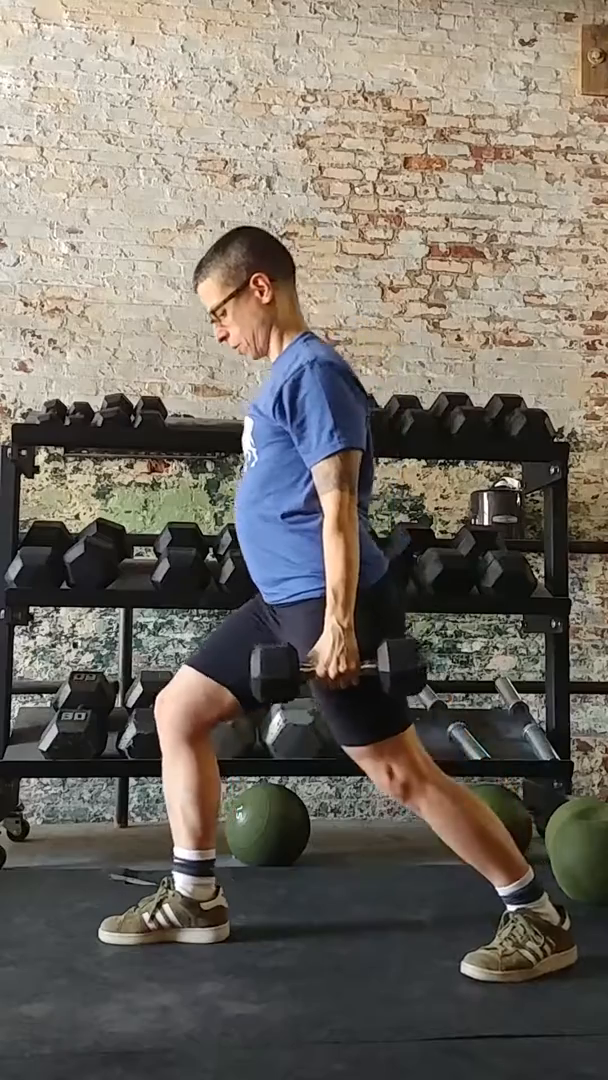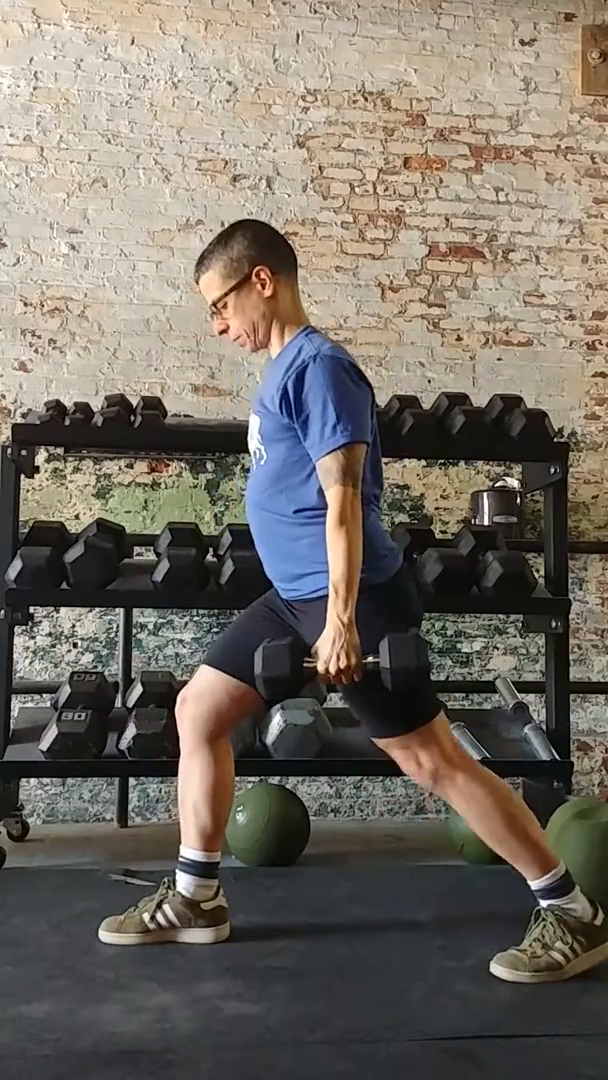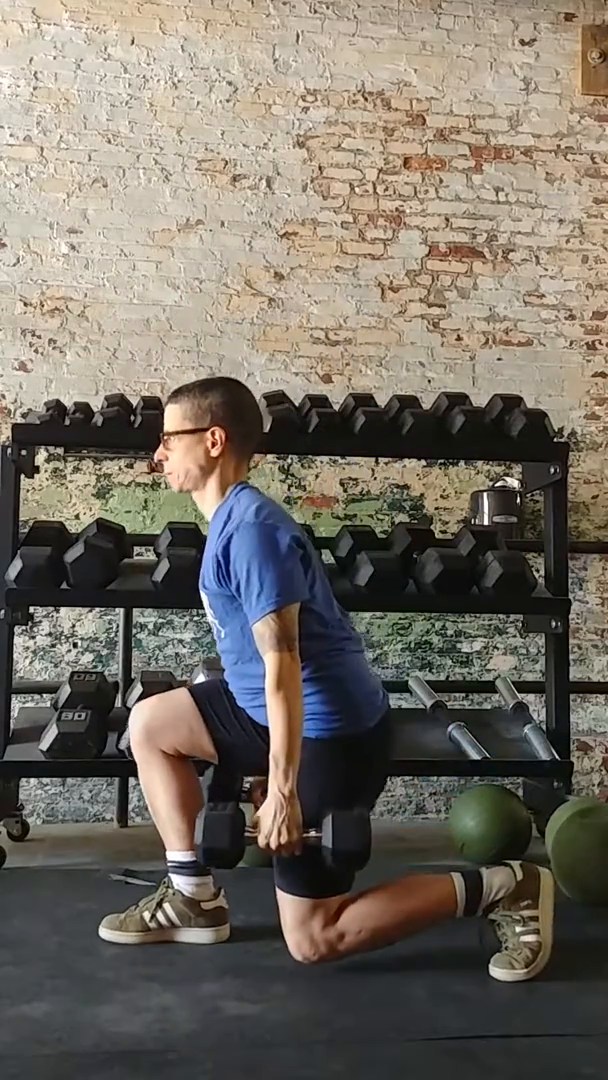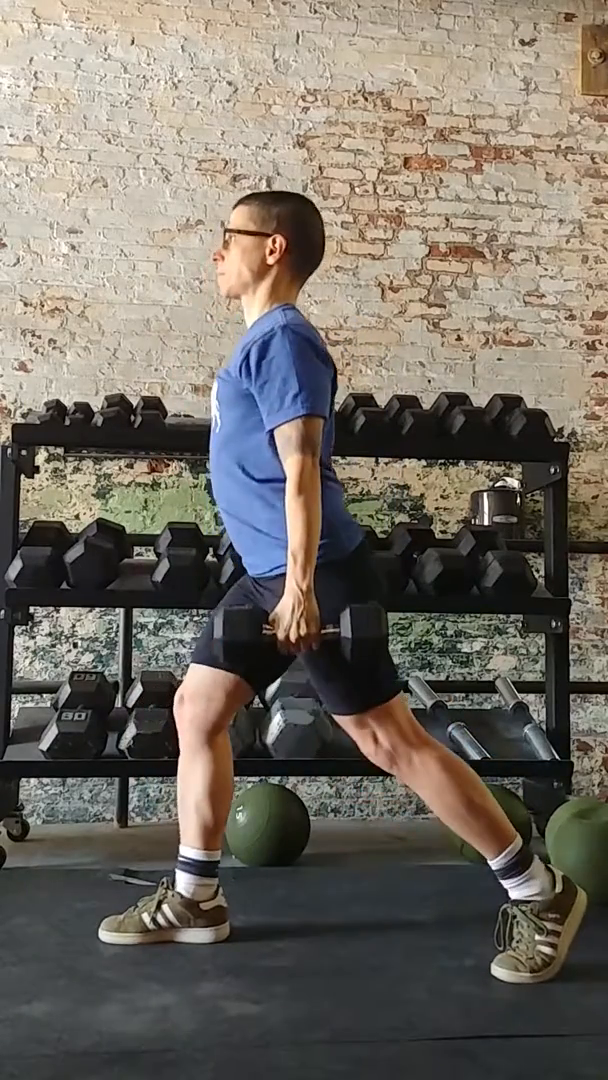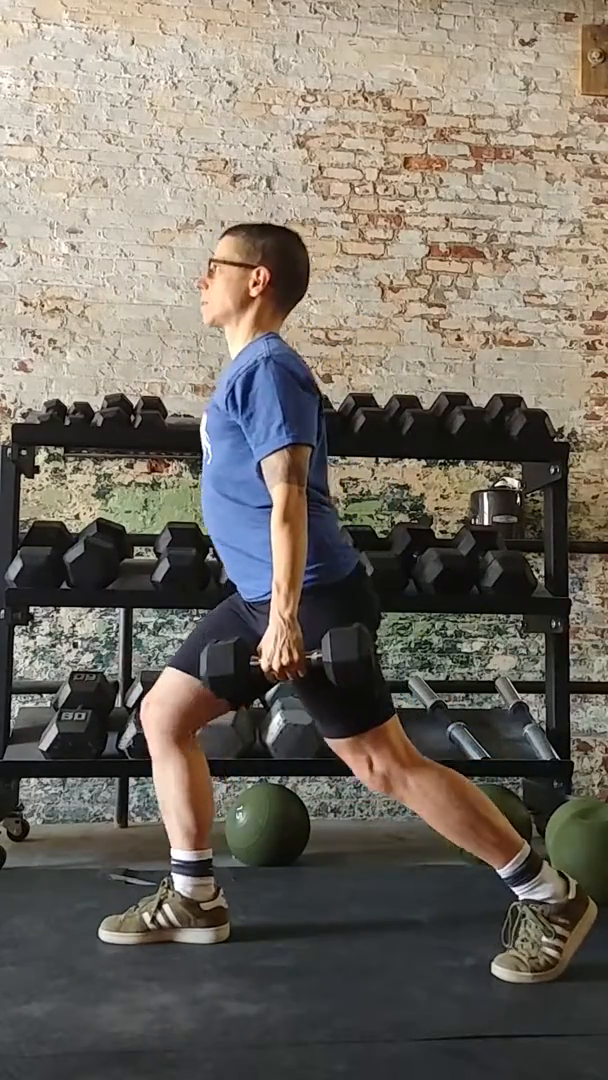
dt=1s
person 1, frame 1
left shoulder: (314, 372)
right shoulder: (283, 376)
left elbow: (341, 507)
left wrist: (340, 625)
left hip: (329, 603)
right hip: (281, 601)
left knee: (403, 774)
right knee: (177, 712)
left ankle: (538, 920)
right ankle: (194, 898)
person 1, frame 2
left shoulder: (318, 366)
right shoulder: (285, 368)
left elbow: (343, 501)
left wrist: (343, 616)
left hip: (352, 597)
right hip: (296, 593)
left knee: (435, 761)
right knee: (197, 711)
right ankle: (195, 898)
person 1, frame 3
left shoulder: (251, 529)
right shoulder: (231, 521)
left elbow: (283, 667)
left wrist: (282, 792)
right wrist: (268, 766)
left hip: (330, 732)
right hip: (284, 715)
left knee: (314, 939)
right knee: (149, 725)
left ankle: (506, 889)
right ankle: (194, 899)
person 1, frame 4
left shoulder: (282, 338)
right shoulder: (263, 339)
left elbow: (303, 472)
left wrist: (302, 586)
left hip: (315, 573)
right hip: (268, 571)
left knee: (391, 740)
right knee: (196, 712)
left ankle: (540, 893)
right ankle: (193, 900)
person 1, frame 5
left shoulder: (267, 368)
right shoulder: (246, 370)
left elbow: (289, 500)
left wrist: (287, 616)
left hip: (313, 597)
right hip: (259, 595)
left knee: (386, 765)
right knee: (165, 716)
left ankle: (552, 897)
right ankle: (193, 898)
